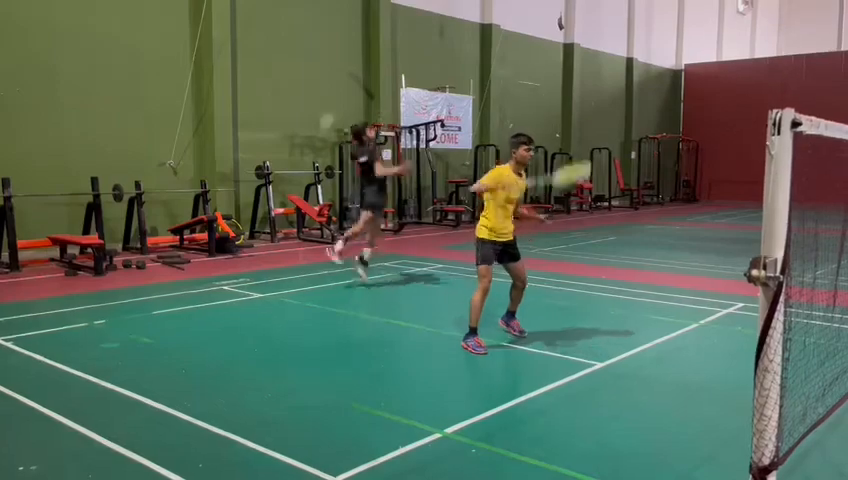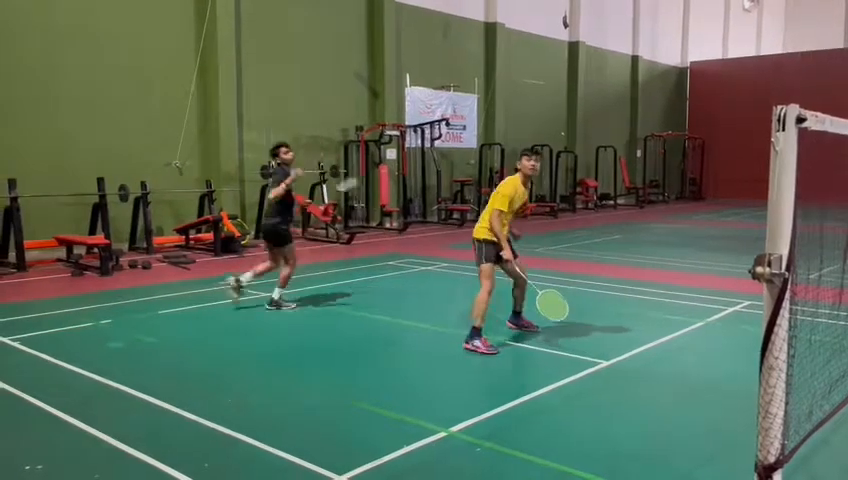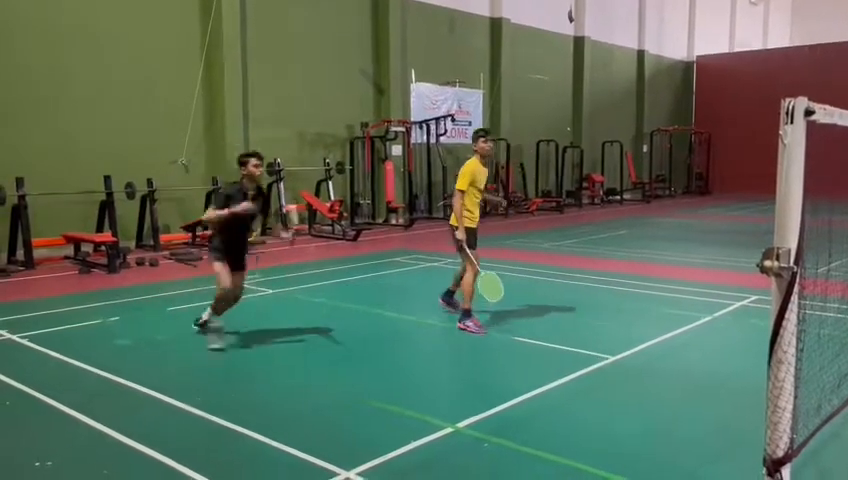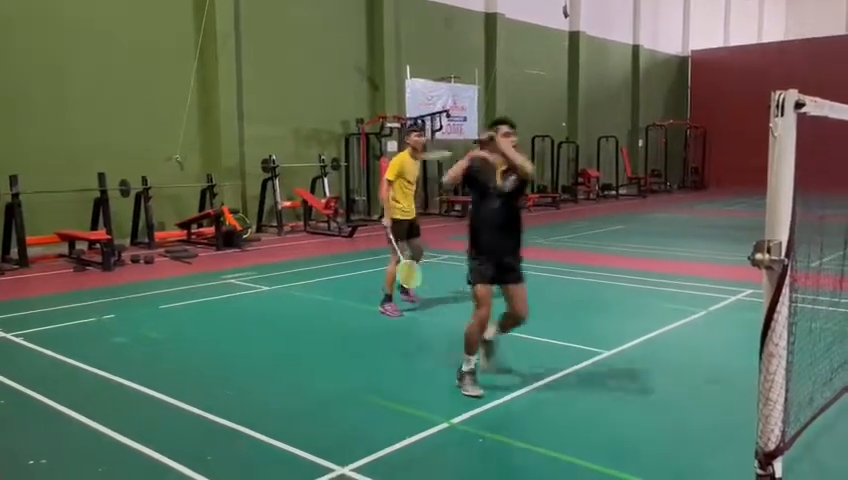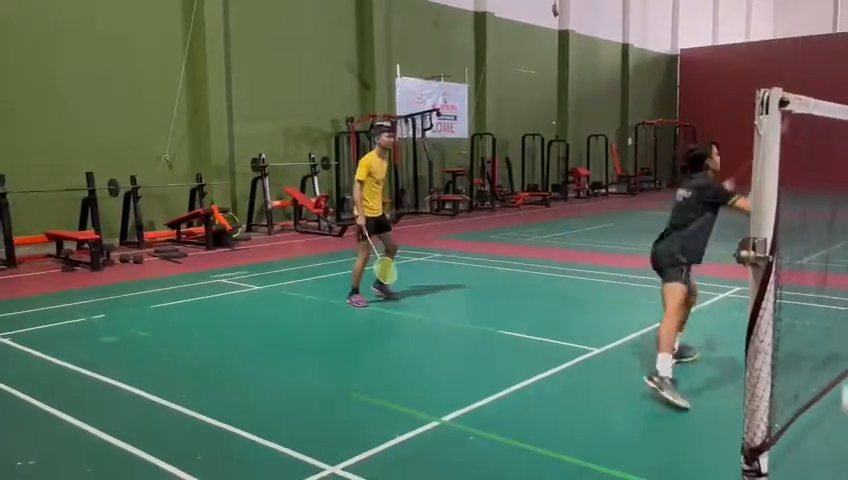
dt=1s
person 1, frame 1
left shoulder: (357, 152)
right shoulder: (372, 150)
right elbow: (379, 172)
right wrist: (399, 169)
left hip: (374, 196)
right hip: (374, 195)
left knee: (374, 231)
right knee: (362, 226)
left ankle: (364, 260)
right ankle: (337, 248)
person 1, frame 2
left shoulder: (282, 174)
right shoulder: (283, 174)
right elbow: (272, 196)
right wrist: (289, 181)
left hip: (271, 224)
right hip: (278, 225)
left knee: (274, 263)
right knee: (290, 263)
left ankle: (239, 281)
right ankle: (275, 299)
person 1, frame 3
left shoulder: (260, 194)
right shoulder: (229, 191)
right elbow: (207, 217)
right wrist: (233, 210)
left hip: (239, 248)
right hip: (220, 245)
left knee: (235, 294)
right knee: (226, 287)
left ankle: (204, 320)
right ankle: (214, 327)
person 1, frame 4
left shoulder: (520, 171)
right shoulder: (478, 170)
left elbow: (529, 173)
right elbow: (447, 181)
left wrist: (504, 151)
right wrist: (471, 157)
left hip: (510, 254)
right hip: (482, 254)
left knee: (518, 315)
right knee: (482, 315)
left ankle: (488, 337)
right ankle: (467, 371)
person 1, frame 5
left shoulder: (693, 183)
right shoulder: (708, 185)
right elbow: (747, 206)
left wrist: (724, 189)
left hip: (667, 251)
right hip: (674, 255)
left knee: (689, 299)
right knee: (673, 314)
left ankle: (674, 348)
right ankle: (661, 377)
person 2, frame 1
left shoulder: (522, 177)
right shoulder: (499, 173)
right elbow: (476, 189)
left wrist: (535, 216)
right wrist: (490, 187)
left hip: (507, 237)
right hip: (487, 236)
left knee: (521, 280)
right knee: (484, 285)
left ankle: (509, 318)
right ankle: (470, 336)
person 2, frame 2
left shoulder: (525, 188)
right shoulder: (509, 185)
right elbow: (494, 217)
left wrist: (511, 230)
right wrist: (506, 248)
left hip: (500, 237)
right hip: (485, 237)
left knee: (520, 277)
right knee: (488, 285)
left ankle: (516, 317)
right ankle: (474, 336)
person 2, frame 3
left shoulder: (484, 168)
right shoulder: (469, 167)
right elbow: (457, 198)
left wrist: (493, 199)
right wrist: (460, 229)
left hip: (471, 224)
right hip: (461, 225)
left knee: (469, 266)
right knee: (472, 269)
left ankle: (448, 296)
right ankle: (466, 317)
person 2, frame 4
left shoulder: (417, 161)
right shoulder: (399, 160)
right elbow: (385, 187)
left wrist: (415, 206)
right wrist: (387, 216)
left hip: (411, 215)
right hip: (396, 216)
left knee: (418, 252)
right knee: (396, 259)
left ankle: (404, 287)
right ankle: (386, 301)
person 2, frame 5
left shoulder: (385, 161)
right shoulder: (367, 160)
right elbow: (357, 188)
right wrist: (360, 214)
left hip: (378, 212)
right hip: (366, 214)
left knee: (392, 247)
right knee: (364, 254)
left ankle: (380, 283)
right ankle: (354, 293)
